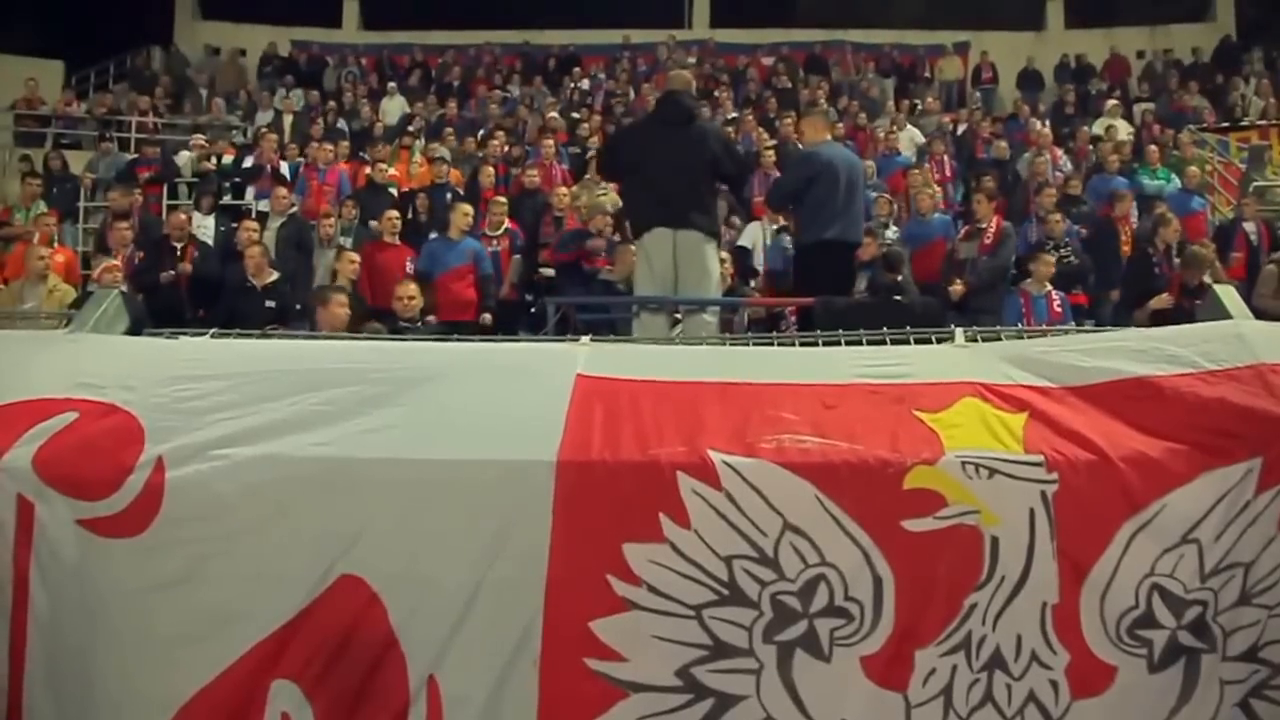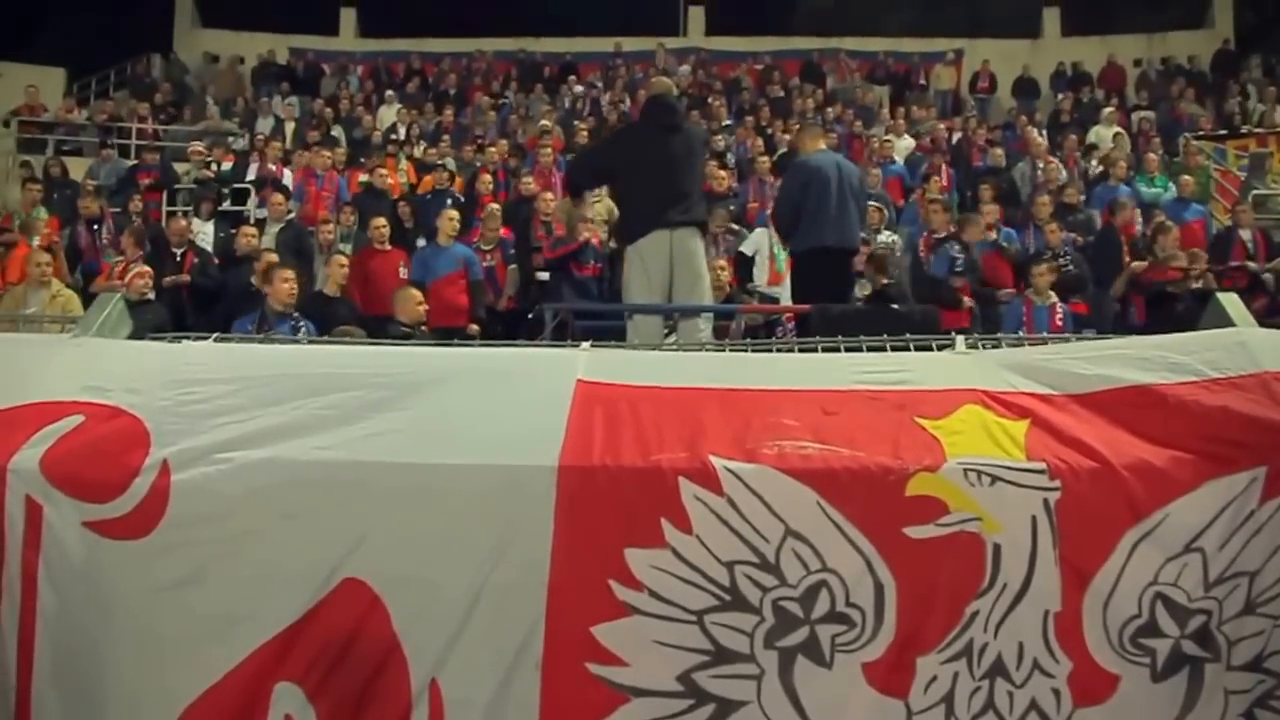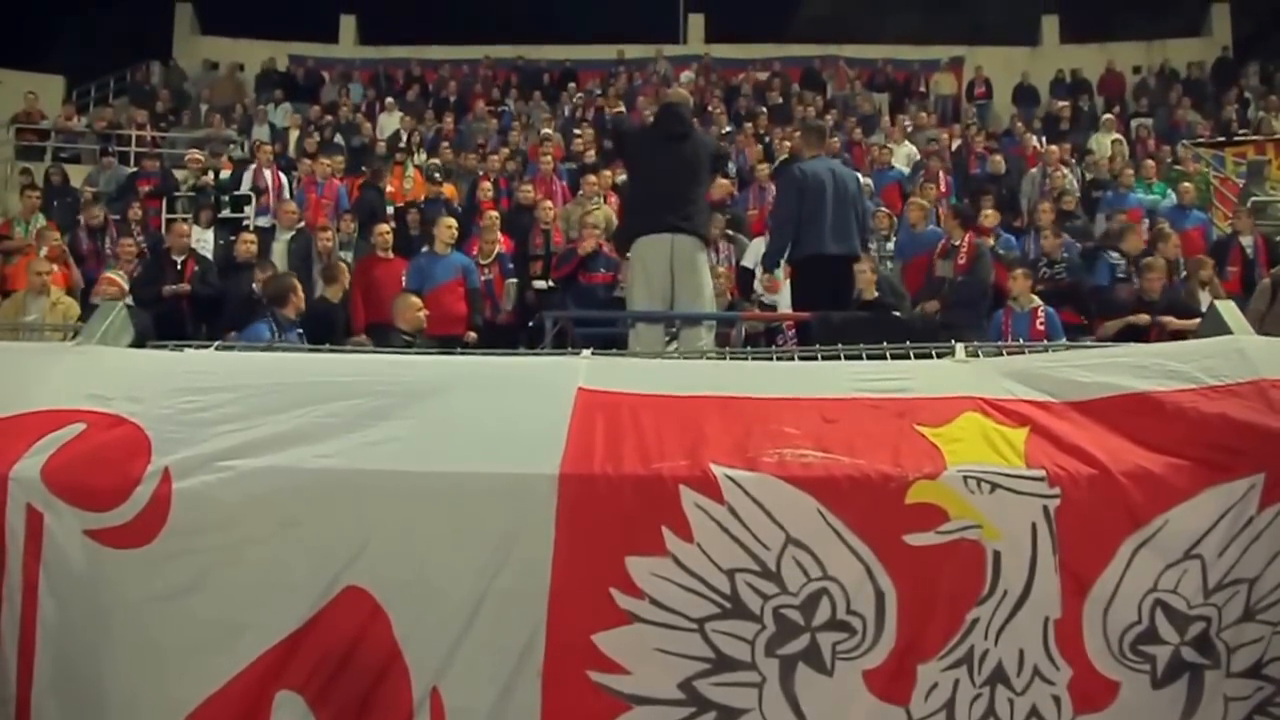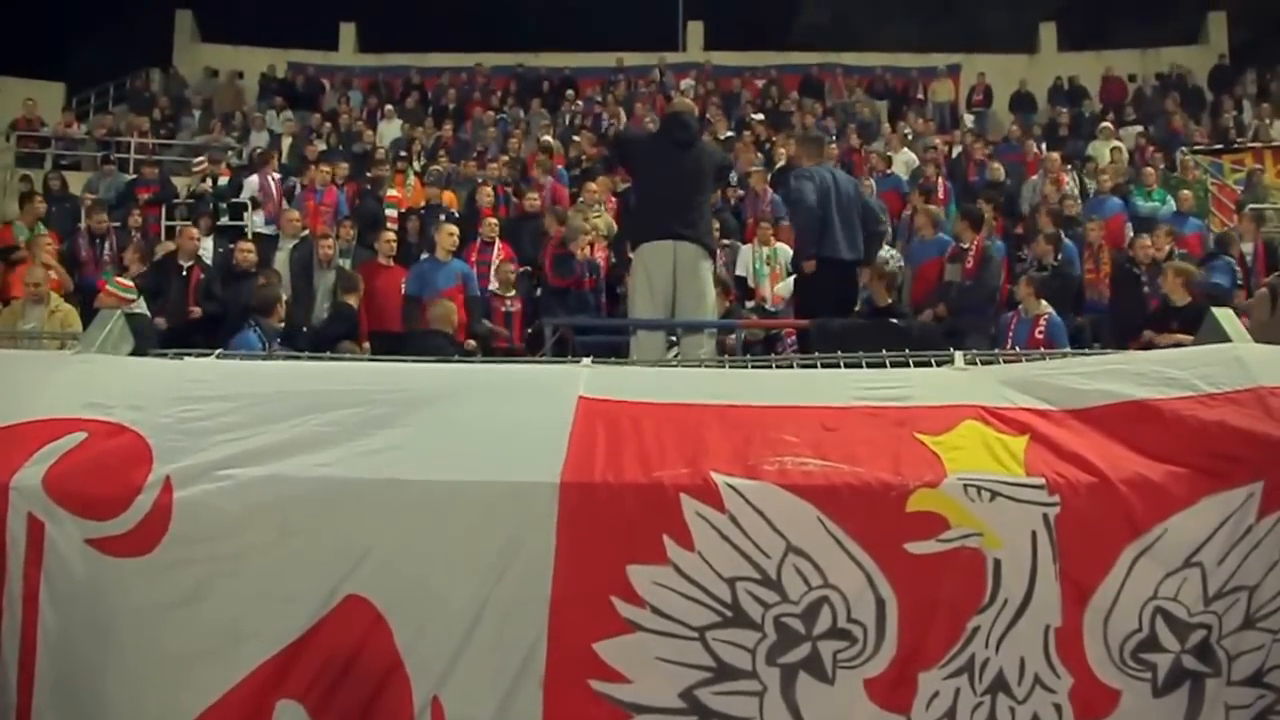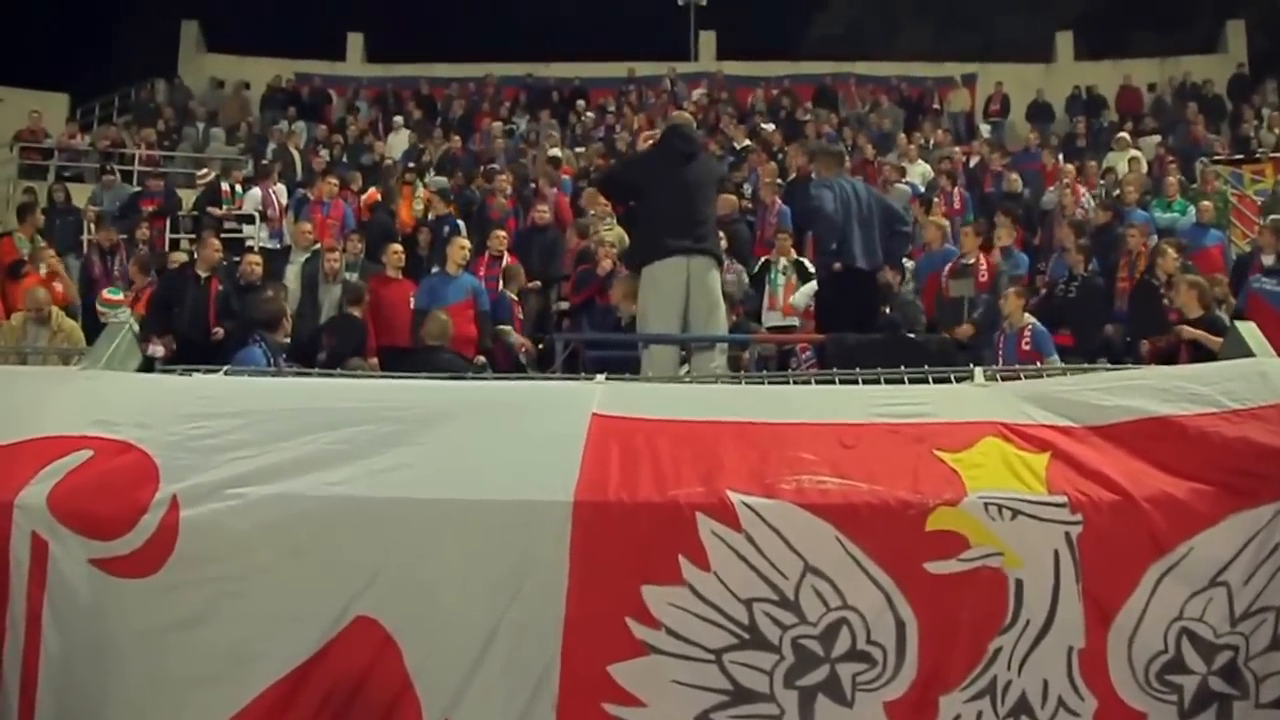
dt=1s
person 1, frame 1
left shoulder: (634, 134)
right shoulder: (710, 133)
left elbow: (606, 167)
right elbow: (739, 172)
left hip: (652, 228)
right hip: (698, 227)
left knee: (650, 307)
right knee: (702, 308)
person 1, frame 2
left shoulder: (626, 137)
right shoulder: (695, 136)
left elbow: (580, 171)
left wrist: (578, 194)
left hip: (643, 230)
right hip: (687, 230)
left knee: (643, 312)
right knee: (695, 311)
person 1, frame 3
left shoulder: (638, 139)
right shoulder: (706, 144)
left elbow: (618, 129)
right elbow: (720, 163)
left wrist: (617, 116)
left hip: (648, 236)
right hip: (690, 236)
left knee: (646, 314)
right knee: (696, 314)
person 1, frame 4
left shoulder: (643, 146)
right shoulder: (712, 154)
left elbow: (620, 142)
right elbow: (725, 171)
left wrist: (620, 132)
left hip: (652, 242)
right hip: (695, 242)
left knee: (648, 319)
right knee: (698, 320)
person 1, frame 5
left shoulder: (646, 161)
right shoulder: (710, 165)
left elbow: (607, 185)
left hip: (660, 255)
right hip: (704, 256)
left knee: (659, 336)
right knee: (710, 336)
person 2, frame 1
left shoulder: (809, 156)
right shoulder: (854, 160)
left elbow: (776, 196)
left wrist: (790, 208)
left hip: (816, 244)
right hip: (848, 241)
left knee: (812, 311)
person 2, frame 2
left shoulder: (803, 165)
right shoulder: (852, 169)
left elbow: (782, 212)
right elbow: (861, 211)
left wrist: (789, 236)
left hip: (812, 251)
right hip: (846, 249)
left knee: (810, 319)
person 2, frame 3
left shoulder: (797, 173)
right shoulder: (850, 175)
left elbow: (783, 222)
right elbow: (864, 221)
left wrist: (770, 263)
left hip: (810, 261)
right hip: (844, 260)
left knee: (810, 328)
person 2, frame 4
left shoulder: (802, 176)
right shoulder: (848, 180)
left elbow: (807, 209)
right elbow: (876, 223)
left wrist: (807, 254)
right wrist: (863, 258)
left hip: (820, 264)
right hip: (848, 266)
left knee: (811, 333)
person 2, frame 5
left shoulder: (822, 187)
right shoulder: (867, 190)
left elbow: (826, 215)
right elbow: (902, 223)
left wrist: (830, 258)
right wrist: (889, 259)
left hip: (839, 279)
right hip: (869, 278)
